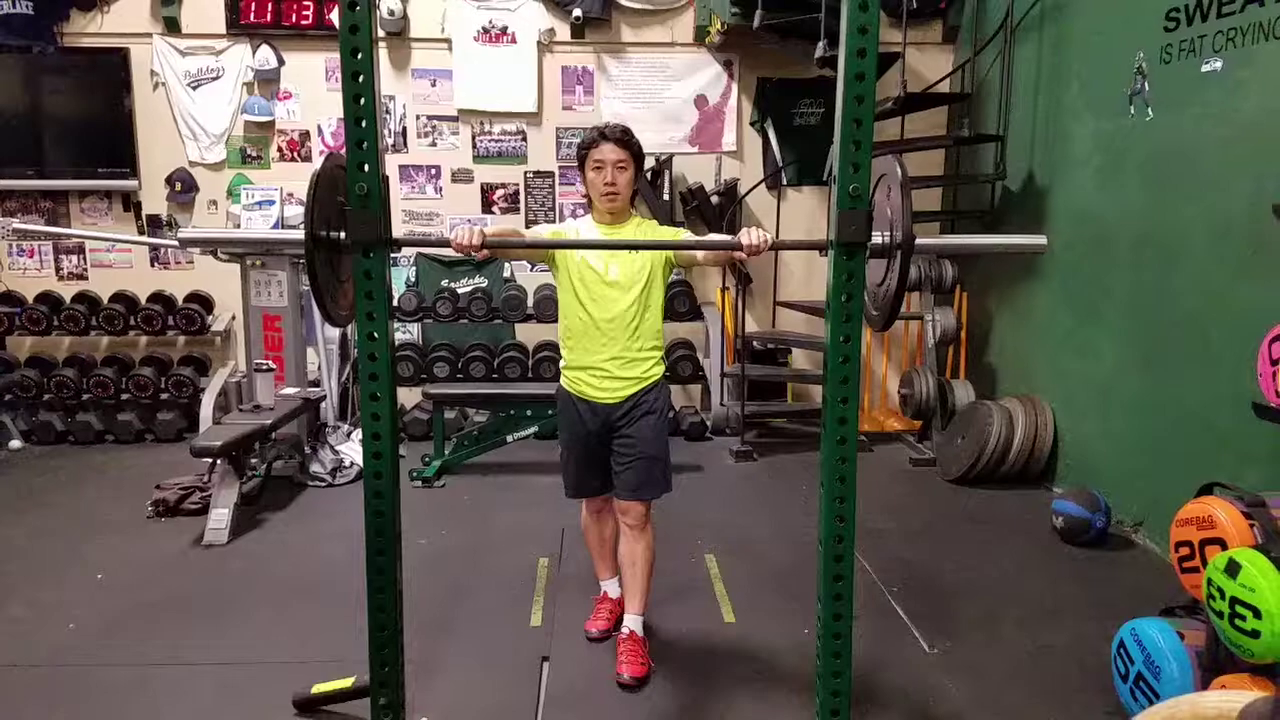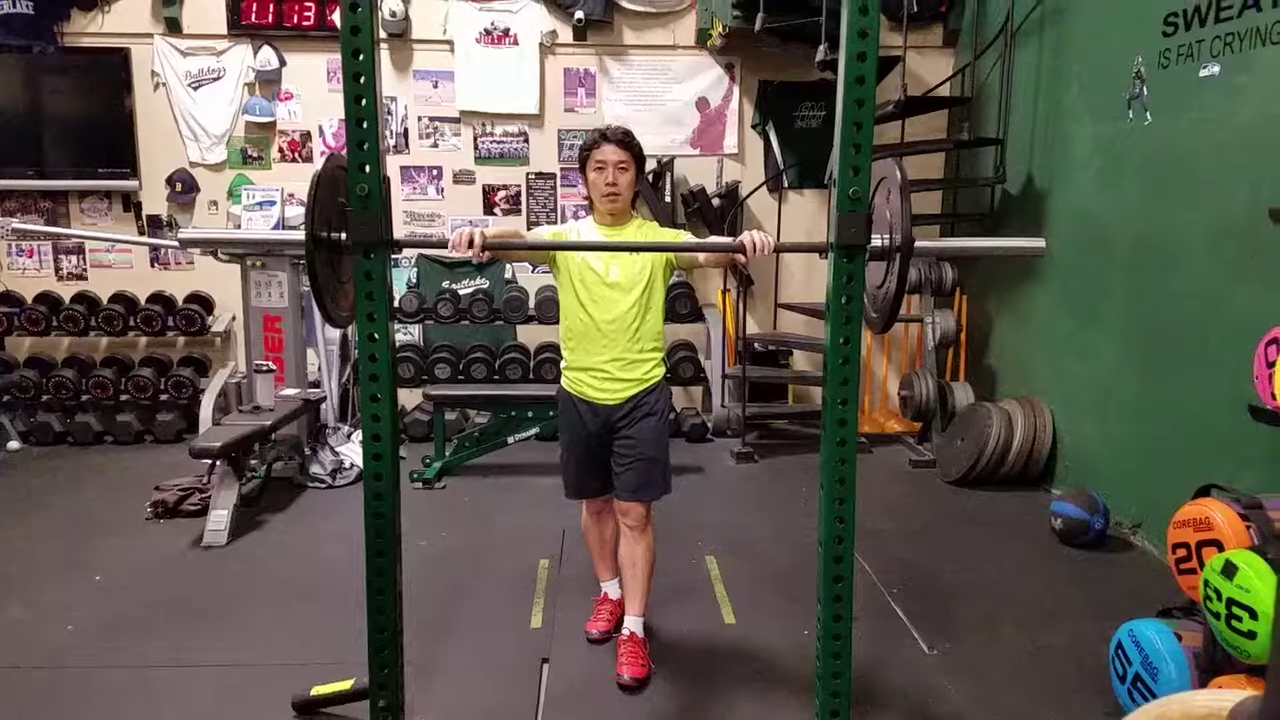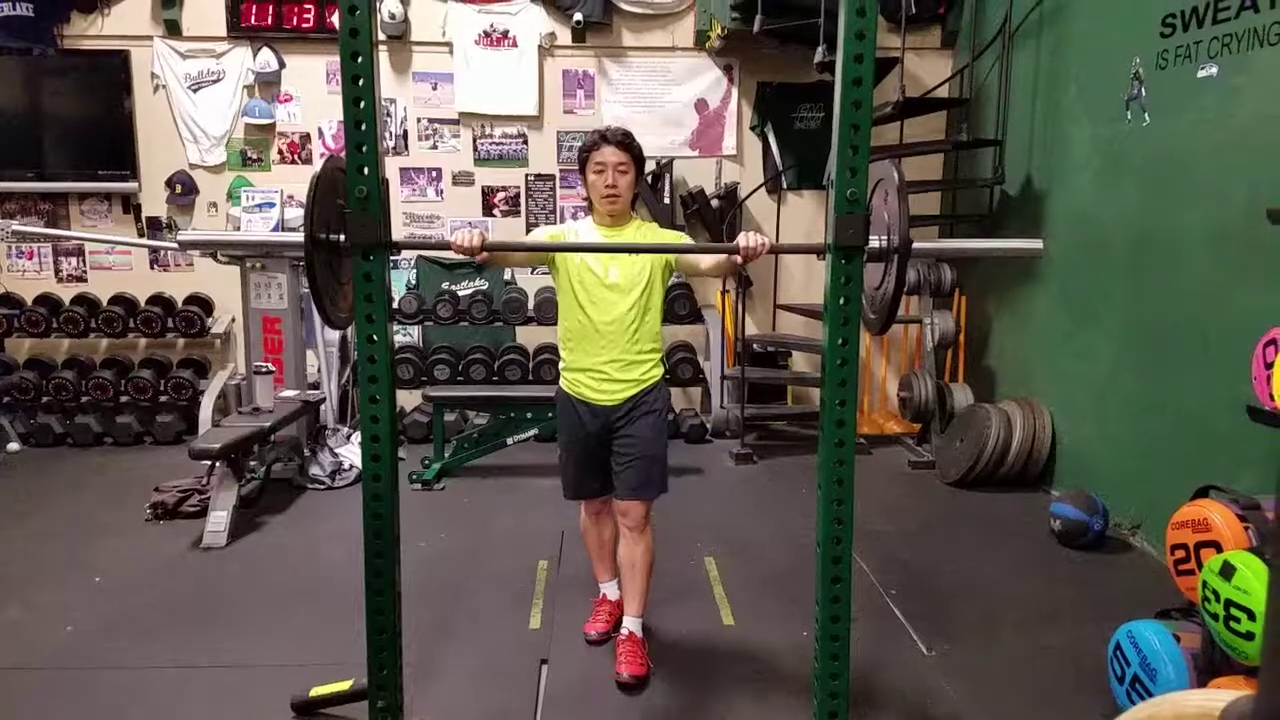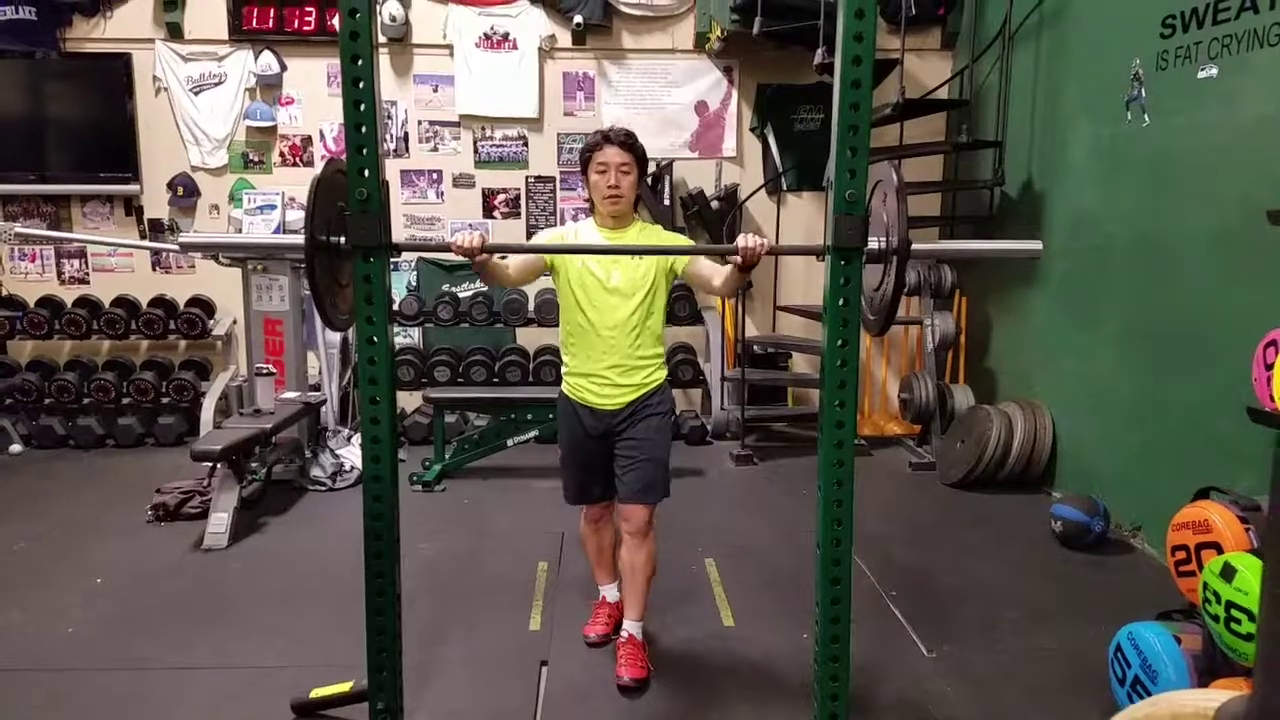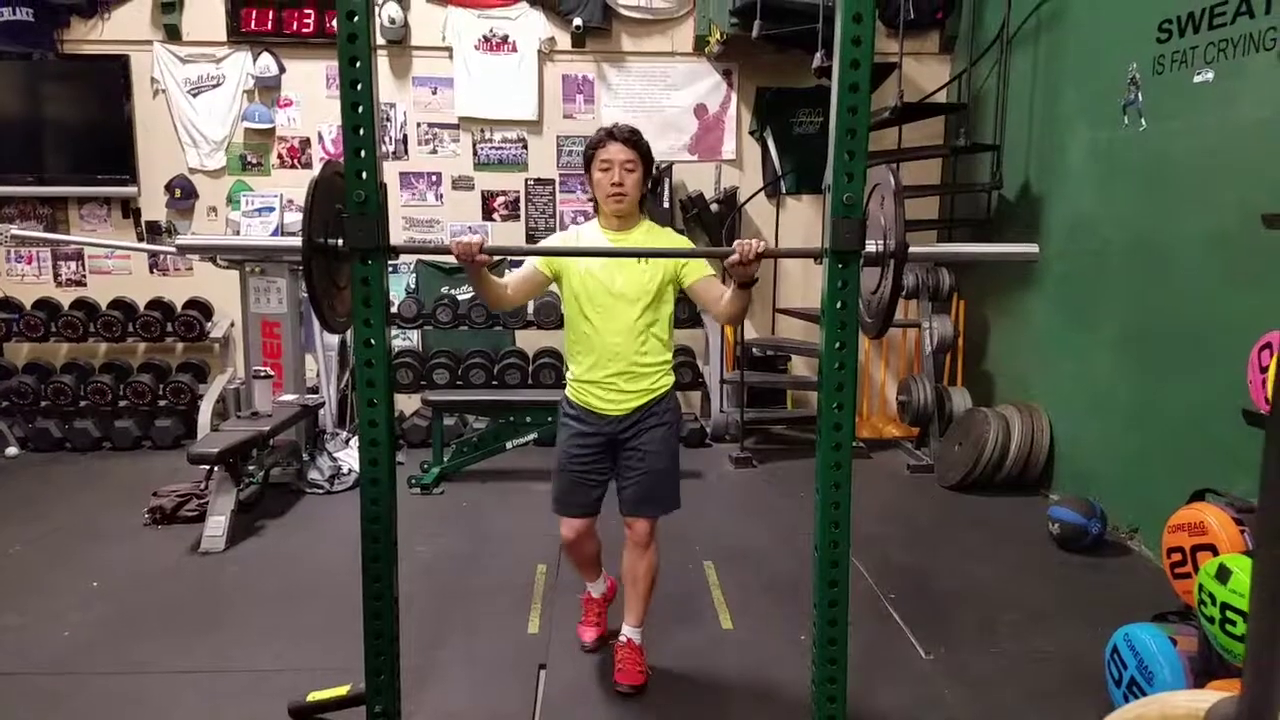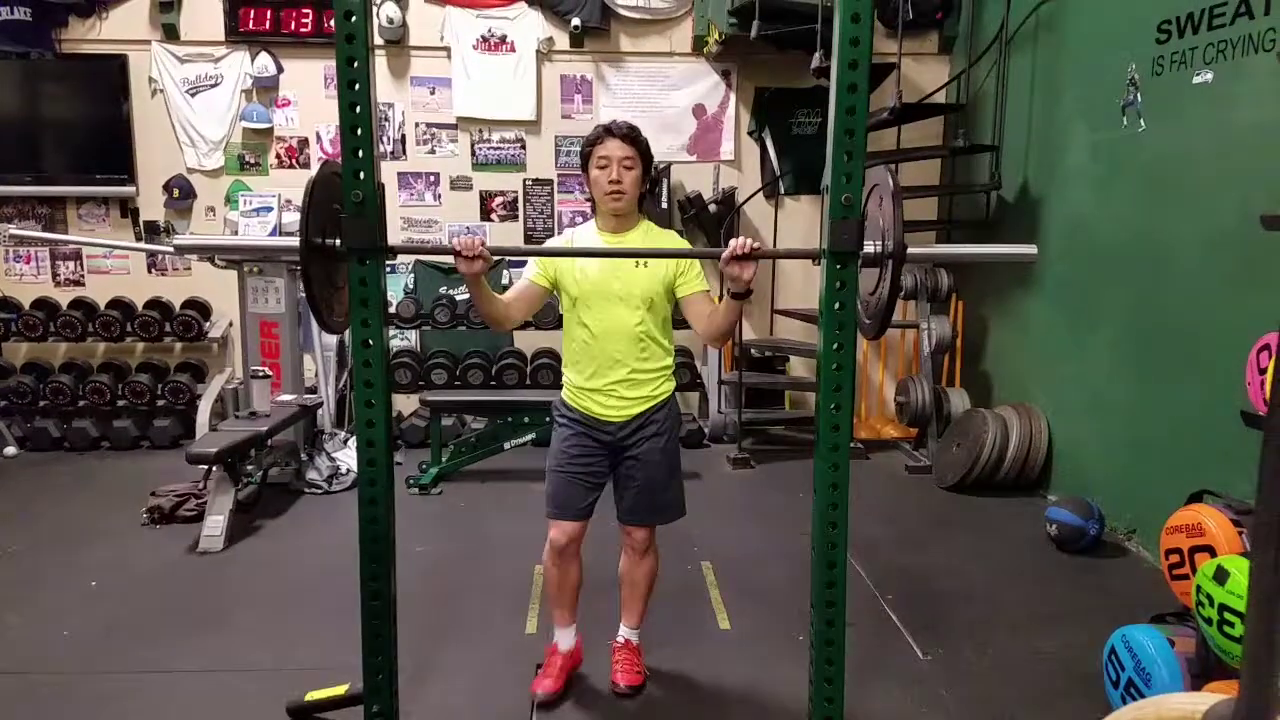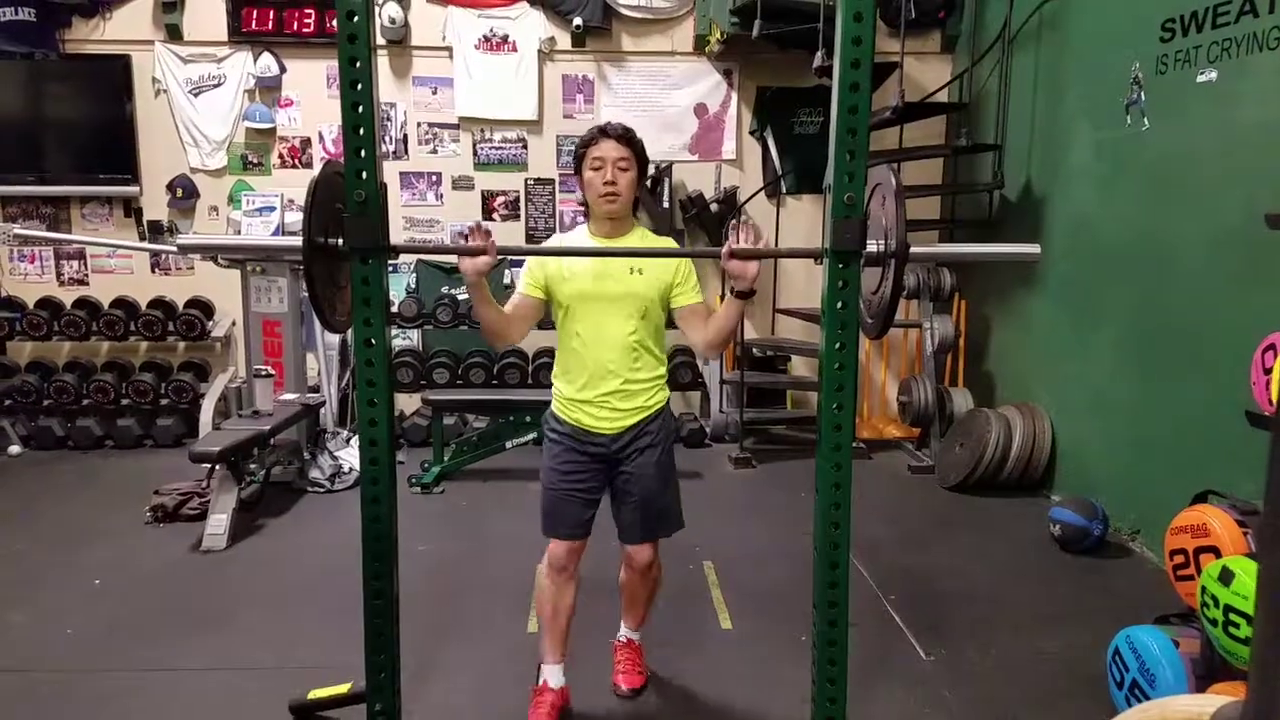
dt=0.2s
person 1, frame 1
left shoulder: (658, 236)
right shoulder: (563, 235)
left elbow: (707, 251)
right elbow: (515, 240)
left wrist: (741, 244)
right wrist: (480, 237)
left hip: (641, 394)
right hip: (580, 394)
left knee: (634, 512)
right knee: (595, 503)
left ankle: (633, 627)
right ankle: (610, 592)
person 1, frame 2
left shoulder: (660, 238)
right shoulder: (564, 236)
left elbow: (708, 253)
right elbow: (515, 241)
left wrist: (742, 244)
right wrist: (482, 238)
left hip: (641, 395)
right hip: (581, 395)
left knee: (634, 513)
right knee: (596, 504)
left ankle: (634, 628)
right ankle: (610, 593)
person 1, frame 3
left shoulder: (659, 239)
right shoulder: (561, 237)
left elbow: (708, 261)
right elbow: (513, 251)
left wrist: (740, 253)
right wrist: (480, 245)
left hip: (640, 396)
right hip: (578, 396)
left knee: (633, 513)
right knee: (594, 504)
left ankle: (632, 629)
right ankle: (607, 595)
person 1, frame 4
left shoulder: (663, 243)
right shoulder: (562, 240)
left elbow: (718, 282)
right elbow: (508, 273)
left wrist: (743, 263)
right wrist: (479, 257)
left hip: (644, 401)
right hip: (581, 401)
left knee: (636, 518)
right knee: (594, 512)
left ankle: (633, 632)
right ankle: (608, 597)
person 1, frame 5
left shoulder: (671, 246)
right shoulder: (566, 245)
left elbow: (725, 311)
right elbow: (505, 297)
left wrist: (743, 279)
right wrist: (475, 268)
left hip: (650, 410)
right hip: (584, 408)
left knee: (640, 529)
right knee: (573, 530)
left ankle: (631, 638)
right ankle: (598, 589)
person 1, frame 6
left shoulder: (671, 249)
right shoulder: (562, 249)
left elbow: (713, 333)
right elbow: (506, 317)
left wrist: (738, 288)
right wrist: (475, 279)
left hip: (650, 416)
right hip: (579, 414)
left knee: (639, 538)
right knee: (561, 537)
left ankle: (628, 639)
right ankle: (564, 644)
person 1, frame 7
left shoulder: (667, 256)
right shoulder: (553, 253)
left elbow: (709, 342)
right elbow: (506, 335)
left wrist: (741, 288)
right wrist: (476, 282)
left hip: (643, 426)
right hip: (571, 426)
left knee: (641, 555)
right knee: (559, 556)
left ankle: (628, 639)
